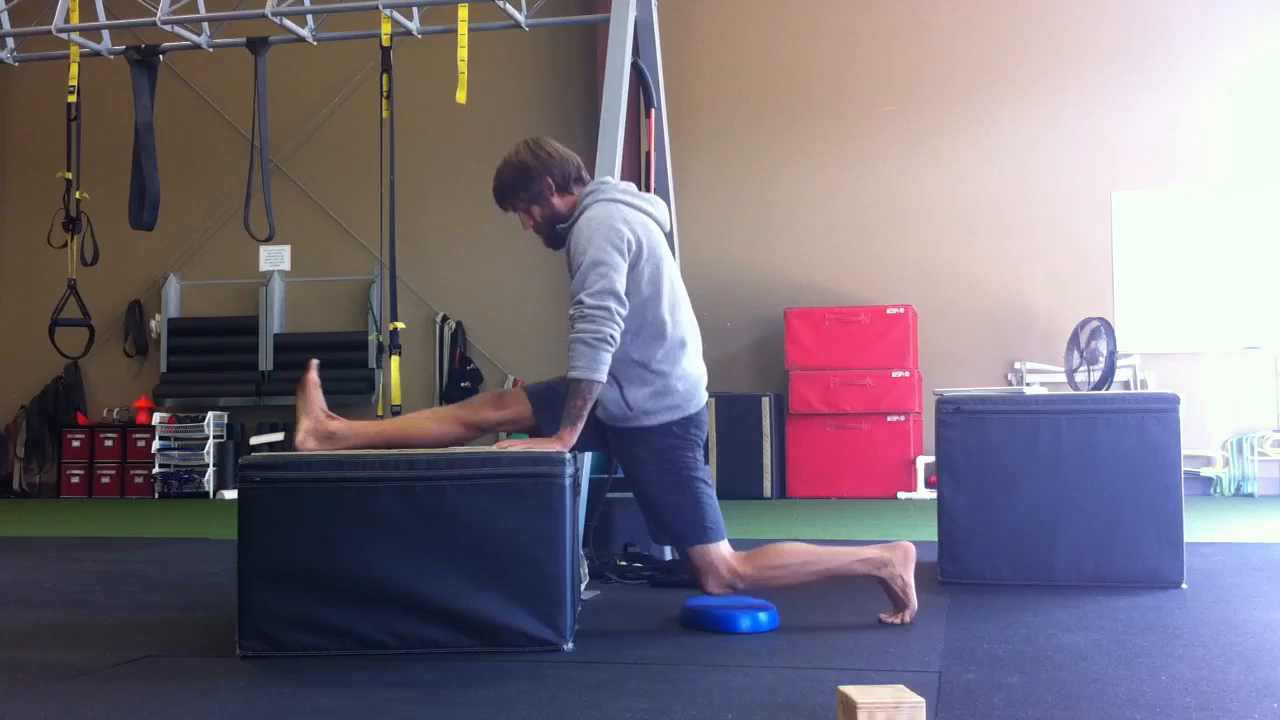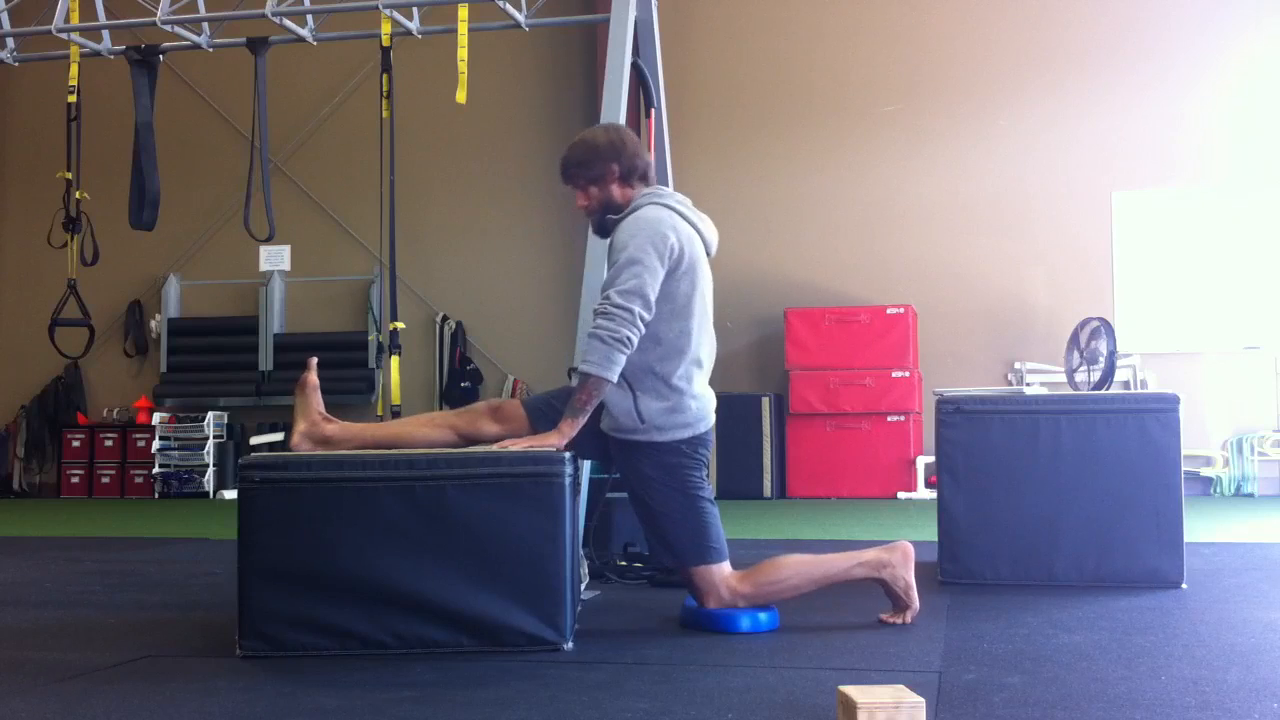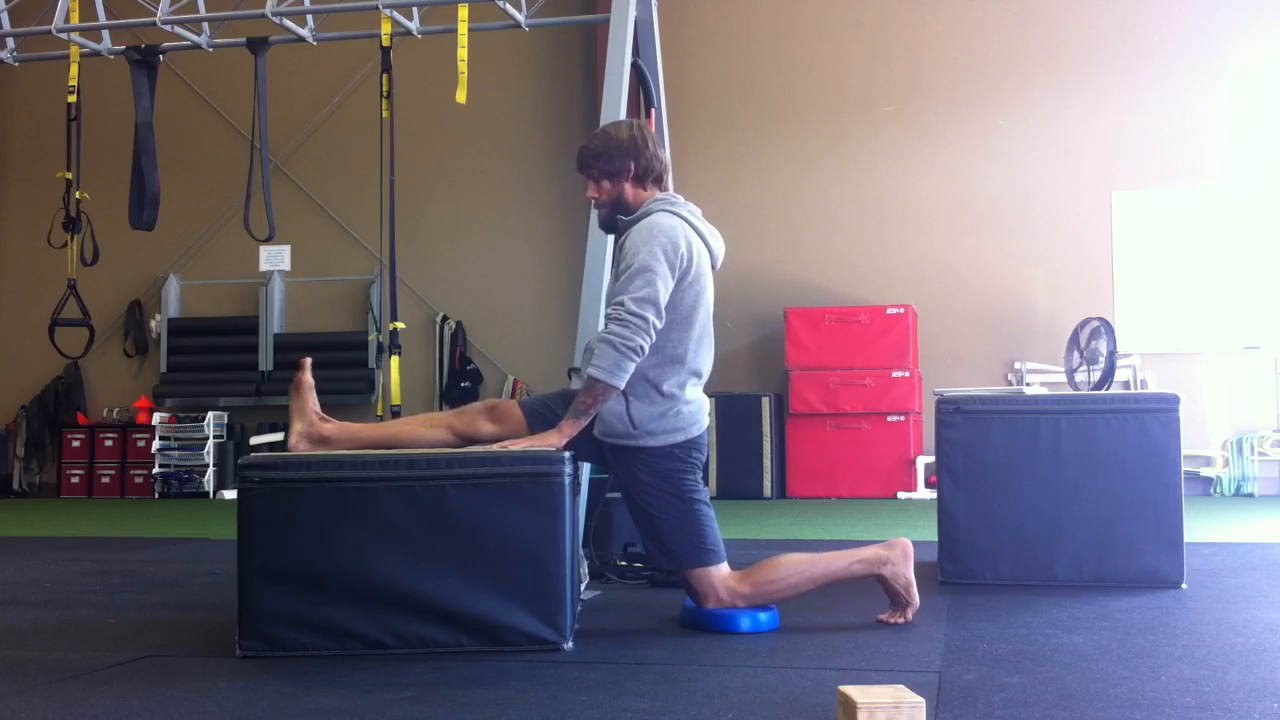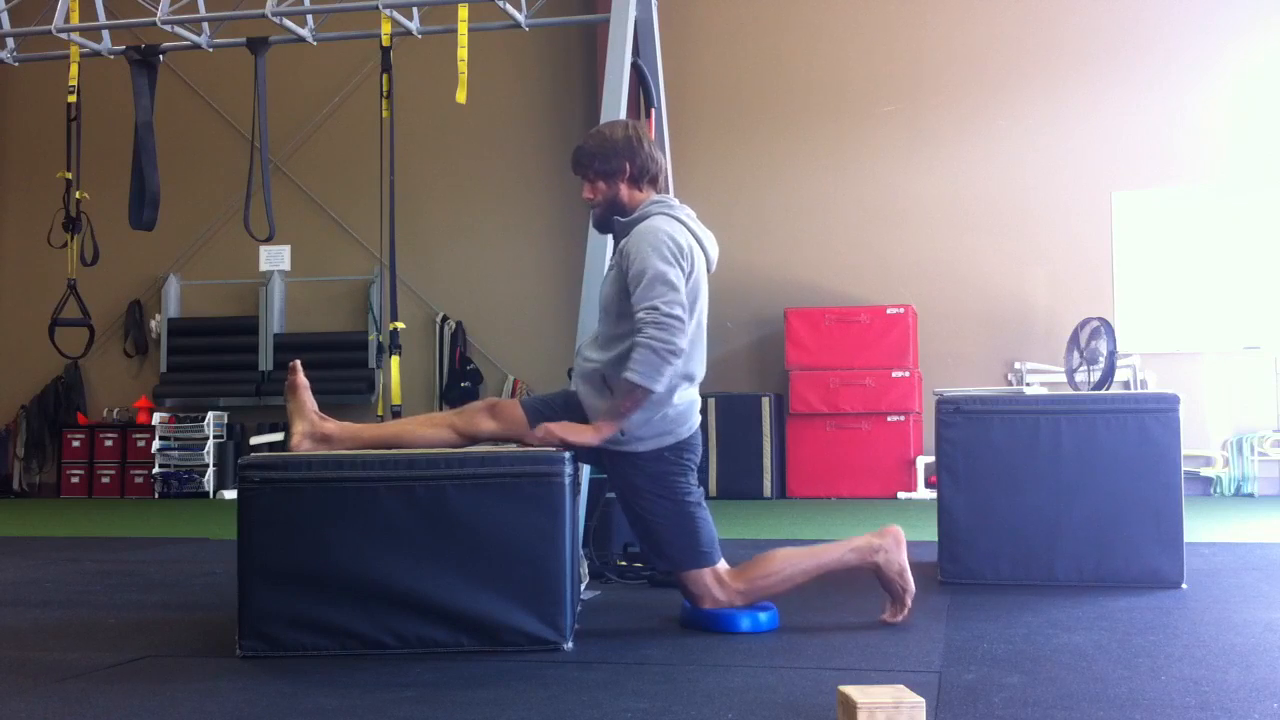
dt=0.5s
person 1, frame 1
left shoulder: (597, 223)
right shoulder: (613, 213)
left elbow: (596, 334)
left wrist: (565, 434)
left hip: (655, 414)
right hip: (637, 397)
left knee: (723, 577)
right knee: (491, 407)
left ankle: (884, 561)
right ankle: (333, 433)
person 1, frame 2
left shoulder: (645, 226)
right shoulder: (662, 221)
left elbow: (613, 335)
left wrist: (563, 429)
left hip: (657, 428)
right hip: (643, 410)
left knee: (721, 595)
right knee: (490, 418)
left ankle: (883, 562)
right ankle: (328, 434)
person 1, frame 3
left shoulder: (655, 232)
right shoulder: (665, 228)
left elbow: (623, 342)
left wrist: (563, 430)
left hip: (650, 433)
right hip: (636, 415)
left knee: (721, 595)
right knee: (484, 418)
left ankle: (881, 560)
right ankle: (327, 434)
person 1, frame 4
left shoulder: (655, 236)
right shoulder: (653, 230)
left elbow: (661, 346)
left wrist: (600, 427)
right wrist: (596, 417)
left hip: (645, 435)
right hip: (619, 414)
left knee: (719, 593)
right knee: (487, 416)
left ankle: (873, 549)
right ankle: (328, 435)
